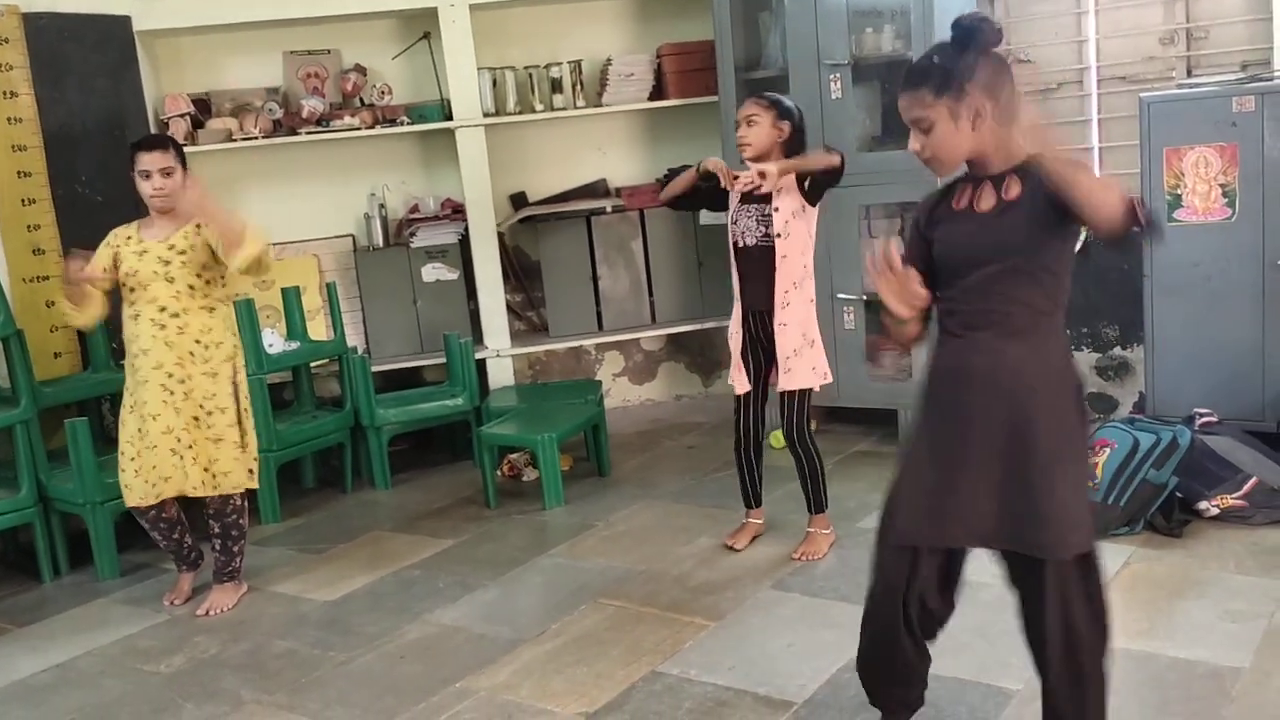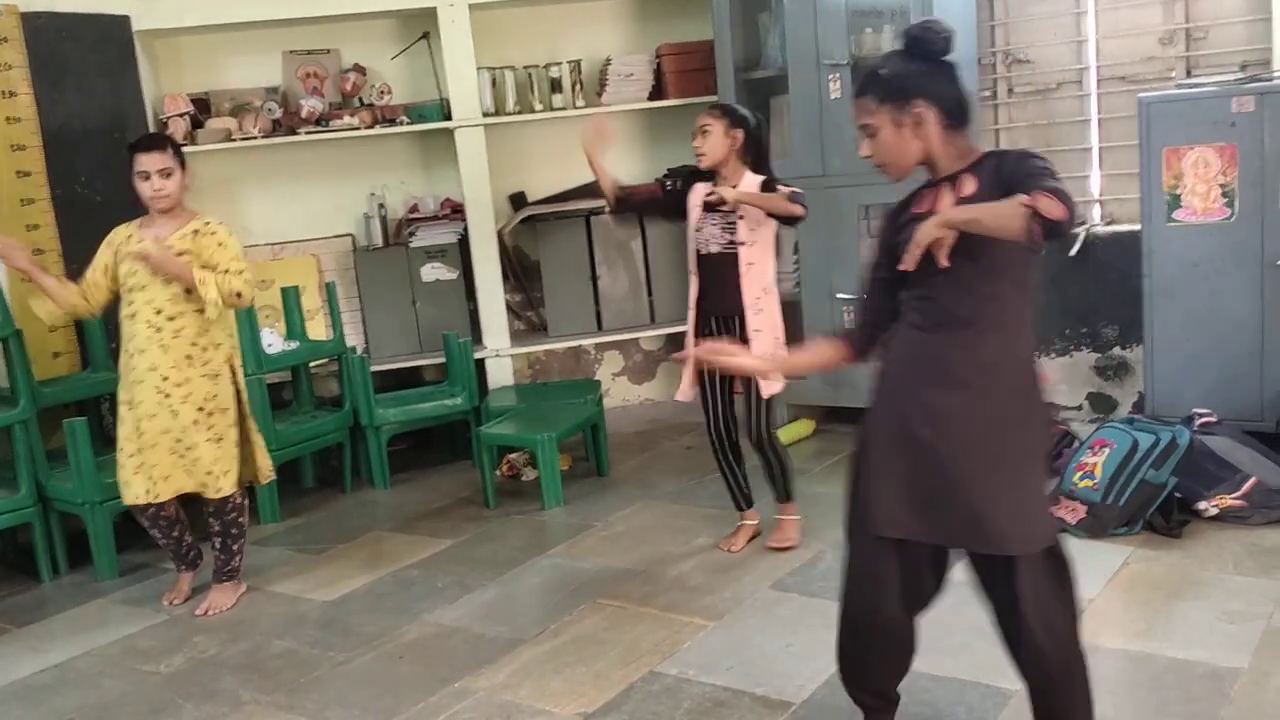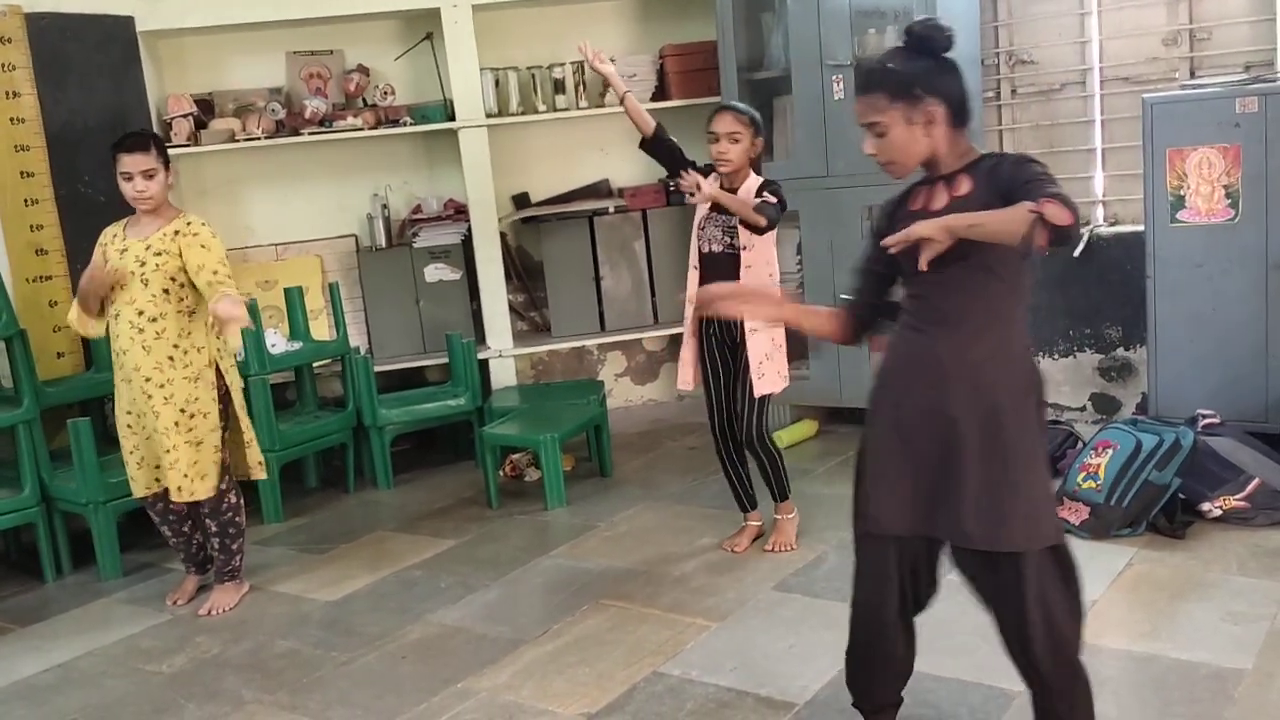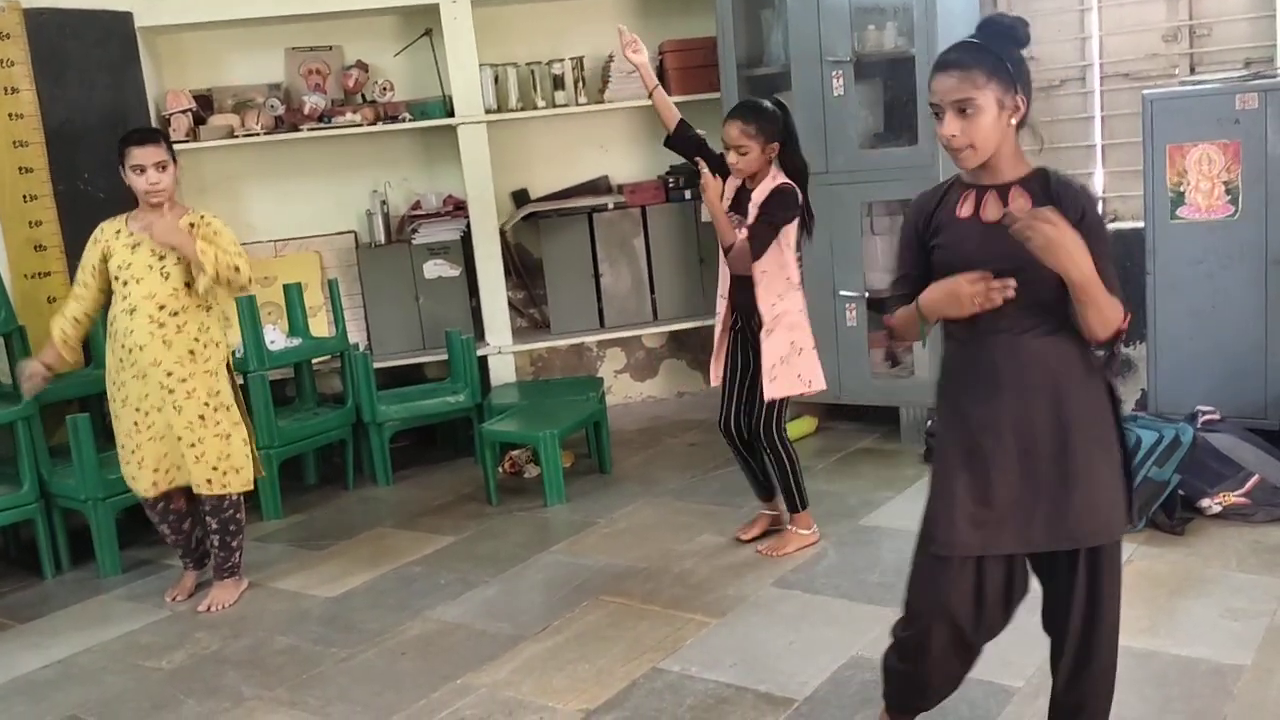
dt=0.5s
person 1, frame 1
left shoulder: (1048, 183)
right shoulder: (936, 211)
left elbow: (1124, 222)
right elbow: (907, 329)
left wrist: (1035, 143)
right wrist: (898, 309)
left hip: (1037, 413)
right hip: (951, 413)
left knee: (1060, 592)
right knee: (903, 574)
person 1, frame 2
left shoulder: (1014, 171)
right shoulder: (900, 211)
left elbow: (1055, 213)
right elbow: (865, 335)
left wrist: (951, 219)
right wrist: (763, 363)
left hip: (991, 416)
right hip: (904, 414)
left knee: (1031, 593)
right knee: (882, 587)
person 1, frame 3
left shoulder: (1011, 176)
right shoulder: (892, 209)
left elbow: (1061, 222)
right elbow: (855, 324)
left wrist: (947, 227)
right wrist: (769, 307)
left hip: (994, 409)
right hip: (906, 409)
left knee: (1027, 586)
right knee: (886, 581)
person 1, frame 4
left shoulder: (1064, 200)
right shoulder: (931, 210)
left elbow: (1104, 327)
right elbow: (900, 328)
left wrist: (1070, 258)
right wrist: (928, 305)
left hip: (1064, 420)
right hip: (973, 422)
left knee: (1083, 595)
right knee: (948, 594)
person 2, frame 1
left shoulder: (799, 182)
right shoulder: (733, 187)
left elbow: (835, 161)
right elbow: (670, 197)
left wrist: (780, 167)
right wrist: (702, 169)
left hip: (790, 320)
right hip: (747, 322)
left knee: (796, 429)
right knee: (746, 426)
left ankle: (821, 524)
right ankle: (753, 515)
person 2, frame 2
left shoulder: (763, 188)
right shoulder: (694, 196)
left elbow: (797, 208)
right elbow: (625, 200)
left wrist: (739, 196)
right wrist: (595, 154)
left hip: (753, 323)
right hip: (708, 325)
left knee: (759, 429)
right knee: (718, 430)
left ankle: (788, 511)
right ankle: (747, 516)
person 2, frame 3
left shoulder: (767, 192)
right shoulder: (703, 183)
left elbow: (760, 221)
right elbow: (655, 139)
left wrist: (713, 195)
right wrist: (614, 81)
left hip: (754, 325)
right hip: (710, 325)
left knee: (751, 429)
right knee: (722, 428)
left ankle: (786, 511)
right ankle: (750, 517)
person 2, frame 4
left shoulder: (783, 194)
right shoulder: (728, 179)
left elbow: (741, 258)
right elbow: (680, 133)
left wrist: (715, 206)
right wrist: (645, 71)
left hip: (776, 322)
right hip: (741, 320)
left knee: (767, 427)
right knee: (732, 423)
left ankle: (803, 523)
right ankle: (770, 508)
person 3, frame 1
left shoulder: (206, 232)
right shoulder: (121, 240)
left elbow: (256, 260)
right elbow: (88, 308)
left wrist: (208, 215)
right wrist: (75, 280)
left hip: (205, 379)
right hip: (147, 385)
left knee: (216, 478)
right knee: (143, 490)
left ankle: (230, 577)
right ankle: (187, 564)
person 3, frame 2
left shoulder: (210, 234)
right shoulder: (121, 239)
left elbow: (241, 291)
right elbow: (82, 300)
left wrist: (176, 267)
left hip: (203, 380)
right hip: (144, 386)
left knee: (219, 477)
right knee: (145, 488)
left ankle: (228, 576)
right ankle: (186, 564)
person 3, frame 3
left shoulder: (192, 233)
right shoulder: (111, 238)
left elbow: (221, 289)
right elbow: (93, 313)
left wrist: (222, 308)
right wrist: (88, 287)
left hip: (192, 380)
right hip: (134, 385)
left knee: (210, 479)
right knee: (154, 486)
left ankle: (231, 576)
right ankle: (196, 567)
person 3, frame 4
left shoulder: (204, 226)
right shoulder: (108, 235)
left elbow: (238, 276)
right elbow: (81, 303)
left wrist: (180, 239)
right wrist: (48, 359)
left hip: (198, 376)
right hip: (135, 381)
left knee: (215, 473)
right knee: (156, 482)
left ankle: (230, 573)
right ankle: (194, 563)
